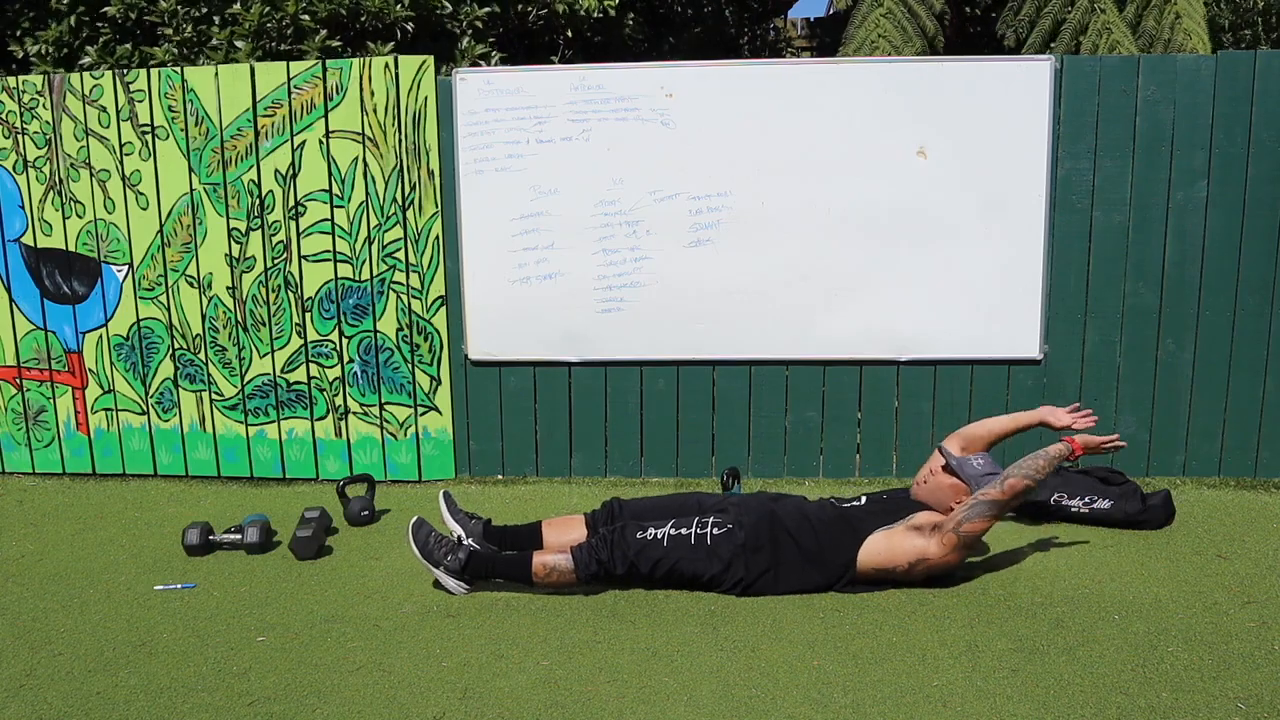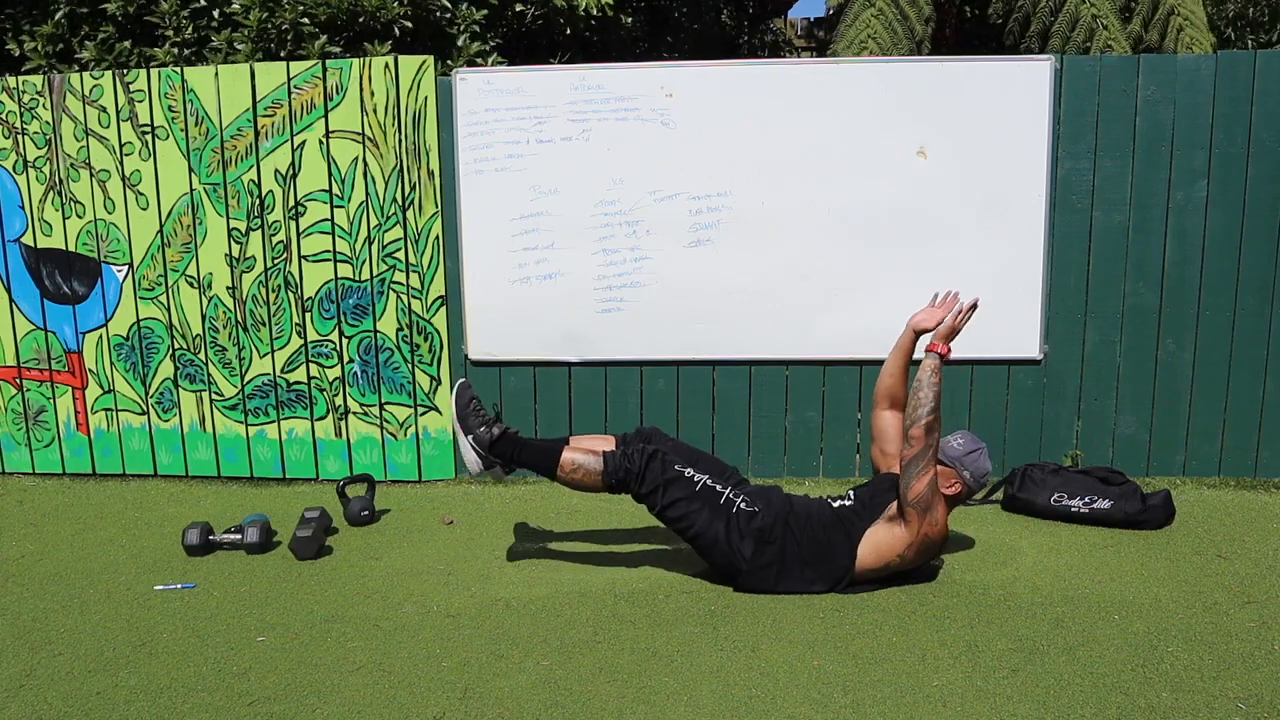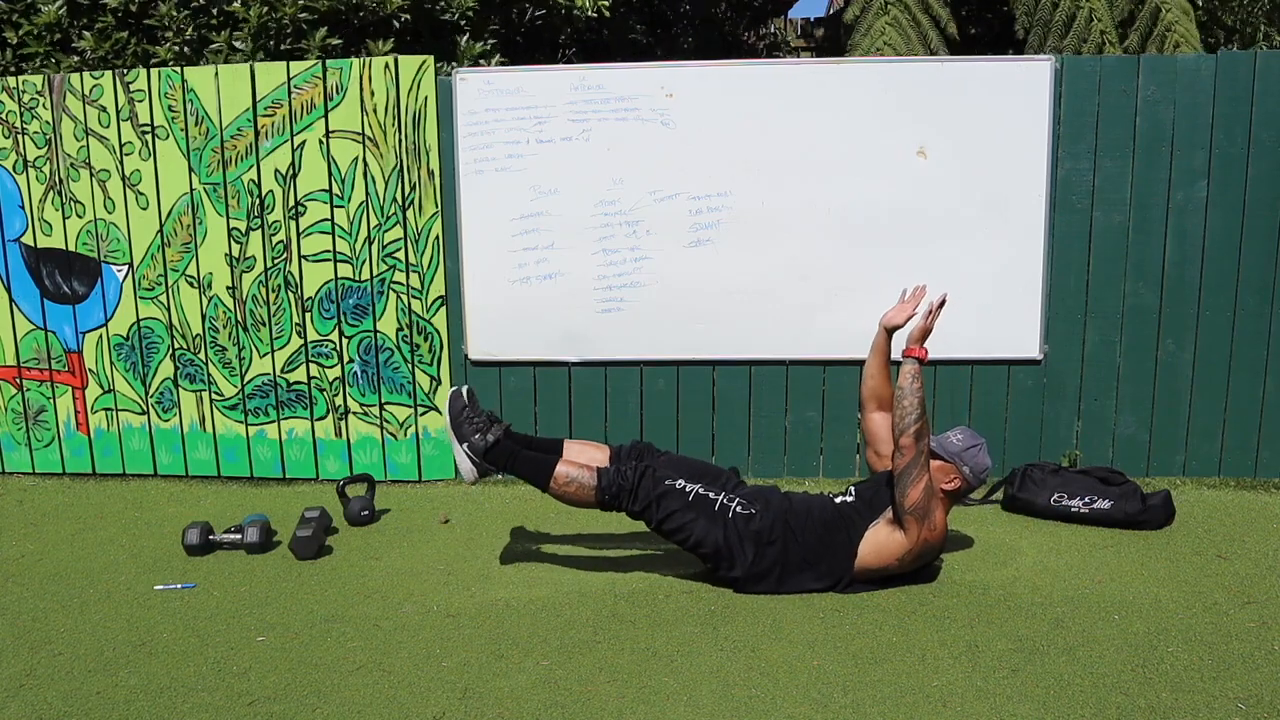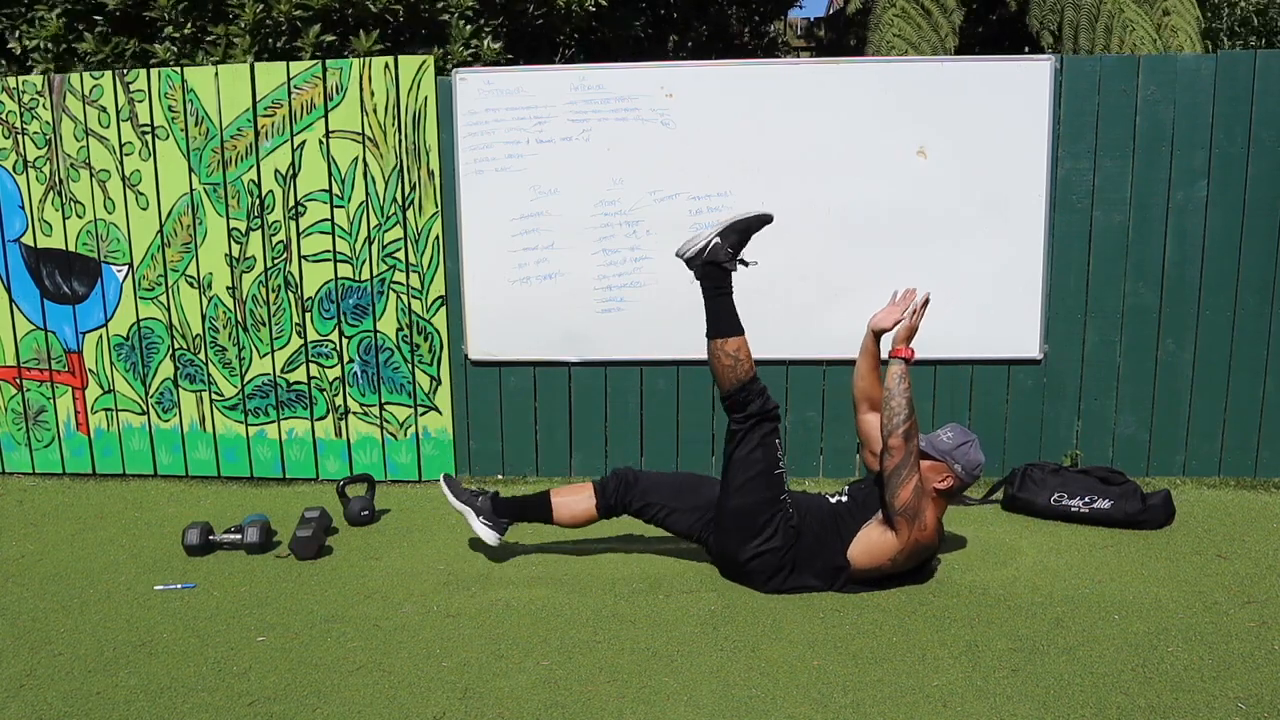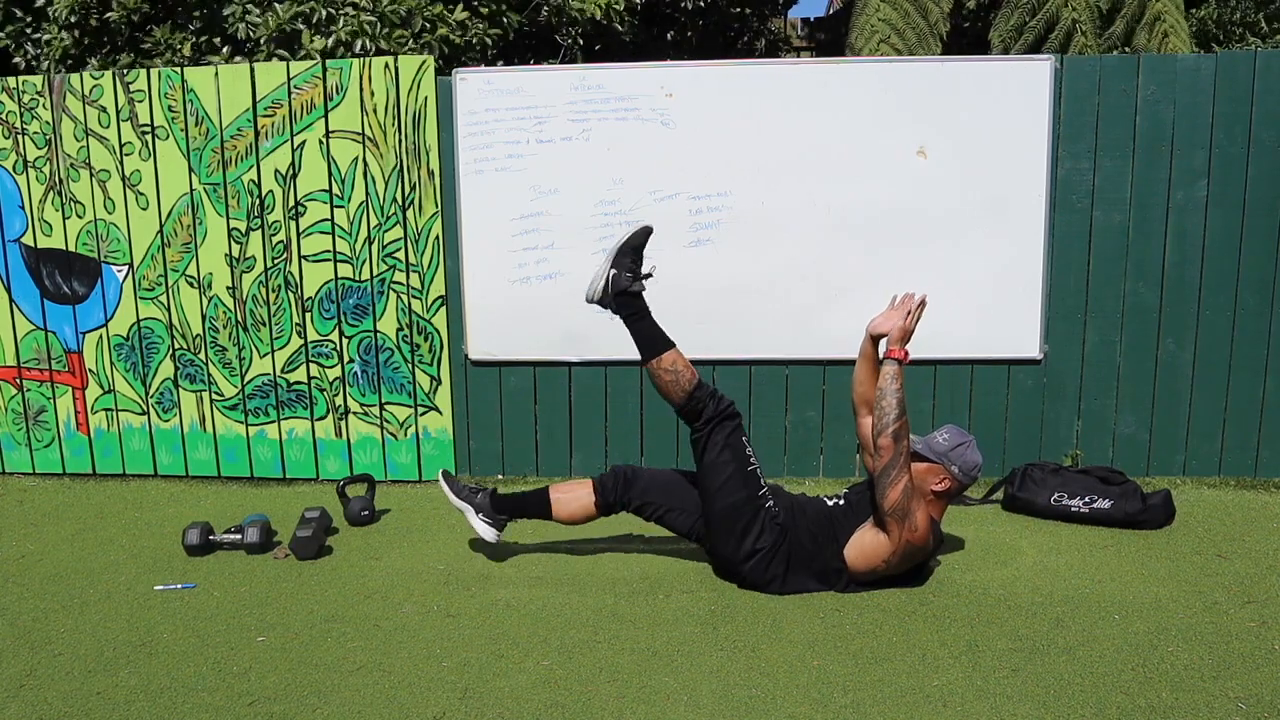
dt=1s
person 1, frame 1
left shoulder: (935, 543)
right shoulder: (911, 502)
left elbow: (999, 492)
right elbow: (962, 439)
left wrist: (1062, 447)
right wrist: (1041, 415)
left hip: (754, 553)
right hip: (755, 516)
left knee: (616, 550)
right knee: (616, 519)
left ankle: (475, 563)
right ankle: (487, 537)
person 1, frame 2
left shoulder: (925, 525)
right shoulder: (901, 484)
left elbow: (919, 438)
right elbow: (887, 408)
left wrist: (937, 348)
right wrist: (912, 332)
left hip: (762, 548)
right hip: (765, 515)
left knee: (644, 461)
right knee: (644, 446)
left ankle: (506, 448)
right ankle: (507, 450)
person 1, frame 3
left shoulder: (924, 529)
right shoulder: (899, 488)
left elbow: (906, 444)
right elbow: (876, 412)
left wrist: (914, 352)
right wrist: (884, 333)
left hip: (760, 549)
right hip: (762, 510)
left knee: (635, 484)
right knee: (639, 457)
left ankle: (496, 453)
right ankle: (505, 443)
person 1, frame 4
left shoulder: (917, 532)
right shoulder: (896, 490)
left elbow: (895, 442)
right elbow: (868, 411)
left wrist: (901, 352)
right wrist: (872, 335)
left hip: (764, 550)
right hip: (754, 529)
left knee: (753, 411)
right knee: (624, 485)
left ankle: (715, 275)
right ankle: (501, 512)
person 1, frame 5
left shoulder: (911, 532)
right shoulder: (895, 492)
left elbow: (884, 442)
right elbow: (867, 415)
left wrist: (895, 353)
right wrist: (871, 339)
left hip: (760, 548)
right hip: (764, 523)
left knee: (715, 416)
right knee: (624, 484)
left ankle: (626, 298)
right ankle: (501, 511)
